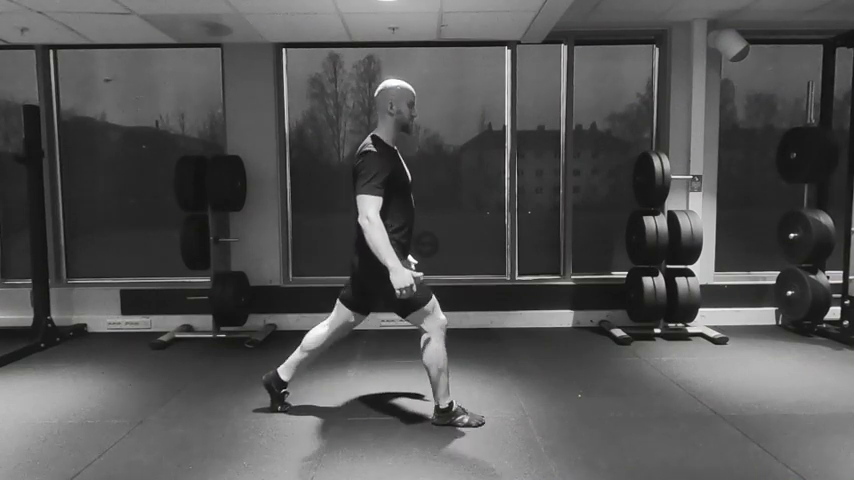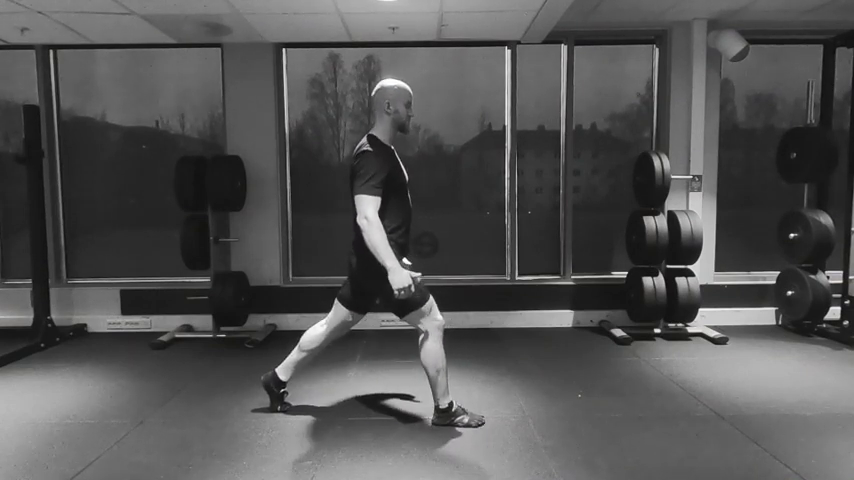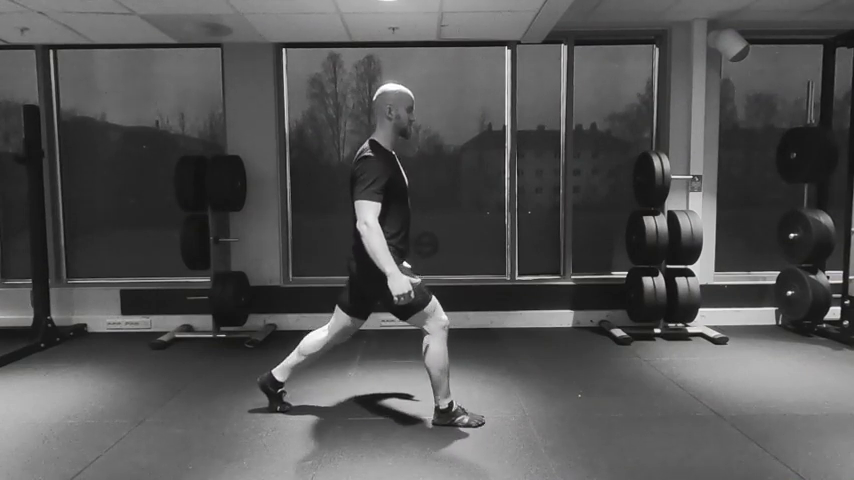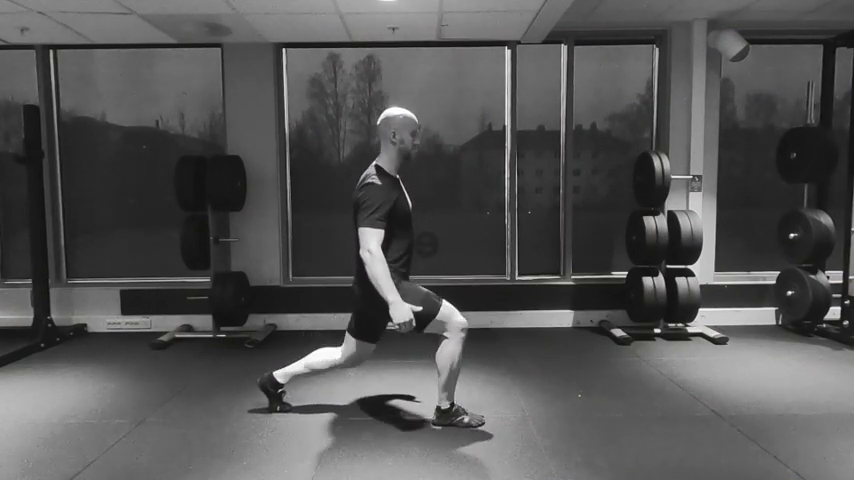
dt=0.4s
person 1, frame 1
left shoulder: (386, 151)
right shoulder: (375, 155)
right elbow: (368, 217)
left wrist: (401, 256)
right wrist: (396, 268)
left hip: (376, 261)
right hip: (381, 263)
left knee: (337, 324)
right knee: (435, 324)
left ankle: (279, 378)
right ankle: (445, 409)
person 1, frame 2
left shoulder: (381, 151)
right shoulder: (372, 156)
right elbow: (366, 218)
left wrist: (396, 258)
right wrist: (394, 268)
left hip: (372, 260)
right hip: (379, 263)
left knee: (335, 324)
right knee: (432, 325)
left ankle: (278, 378)
right ankle: (445, 409)
person 1, frame 3
left shoulder: (382, 156)
right shoulder: (373, 161)
right elbow: (366, 224)
left wrist: (396, 263)
right wrist: (394, 274)
left hip: (372, 265)
right hip: (379, 267)
left knee: (336, 331)
right knee: (437, 324)
left ankle: (275, 380)
right ankle: (445, 409)
person 1, frame 4
left shoulder: (387, 179)
right shoulder: (377, 187)
right elbow: (369, 251)
left wrist: (397, 292)
right wrist: (395, 302)
left hip: (379, 286)
right hip: (384, 287)
left knee: (349, 356)
right knee: (456, 326)
left ankle: (275, 380)
right ankle: (446, 410)
